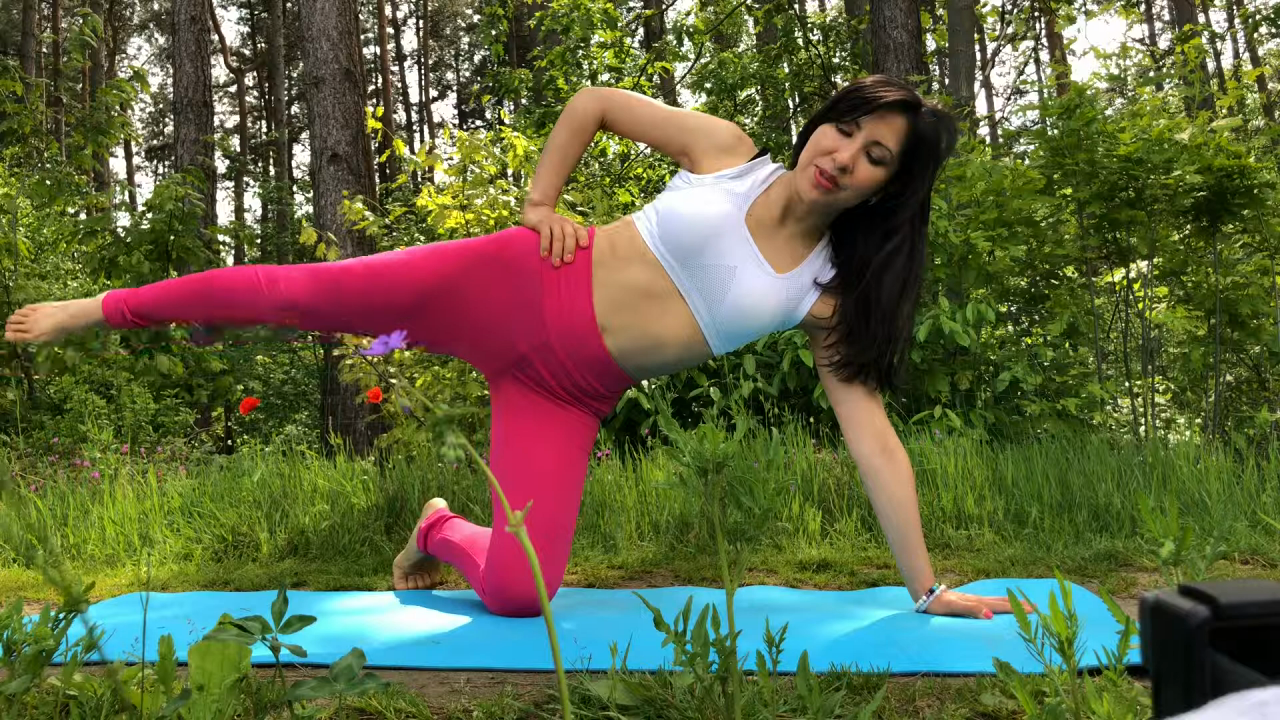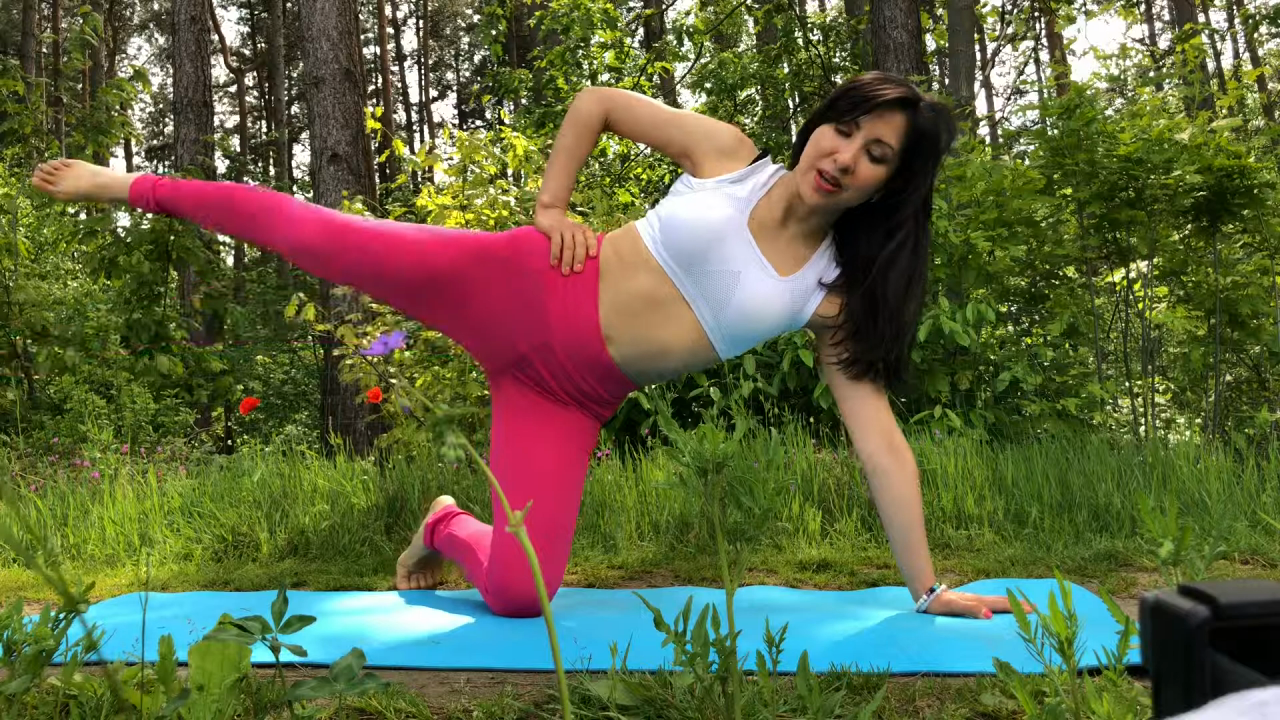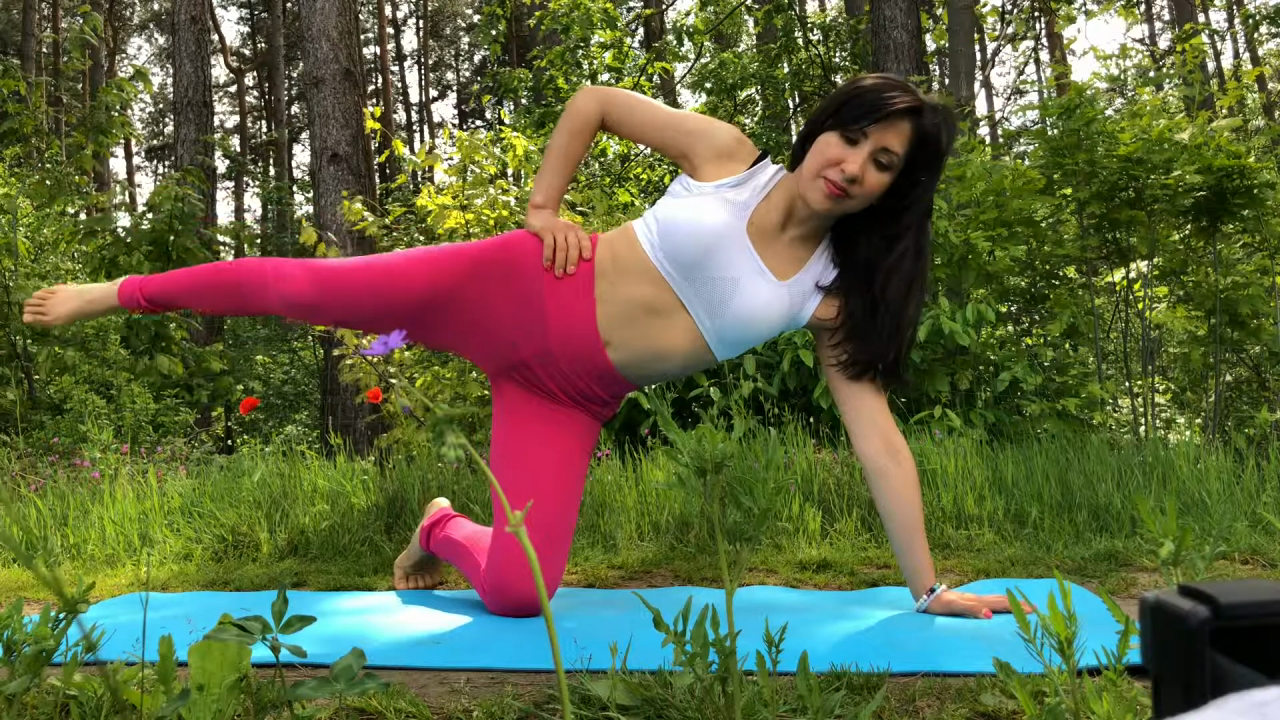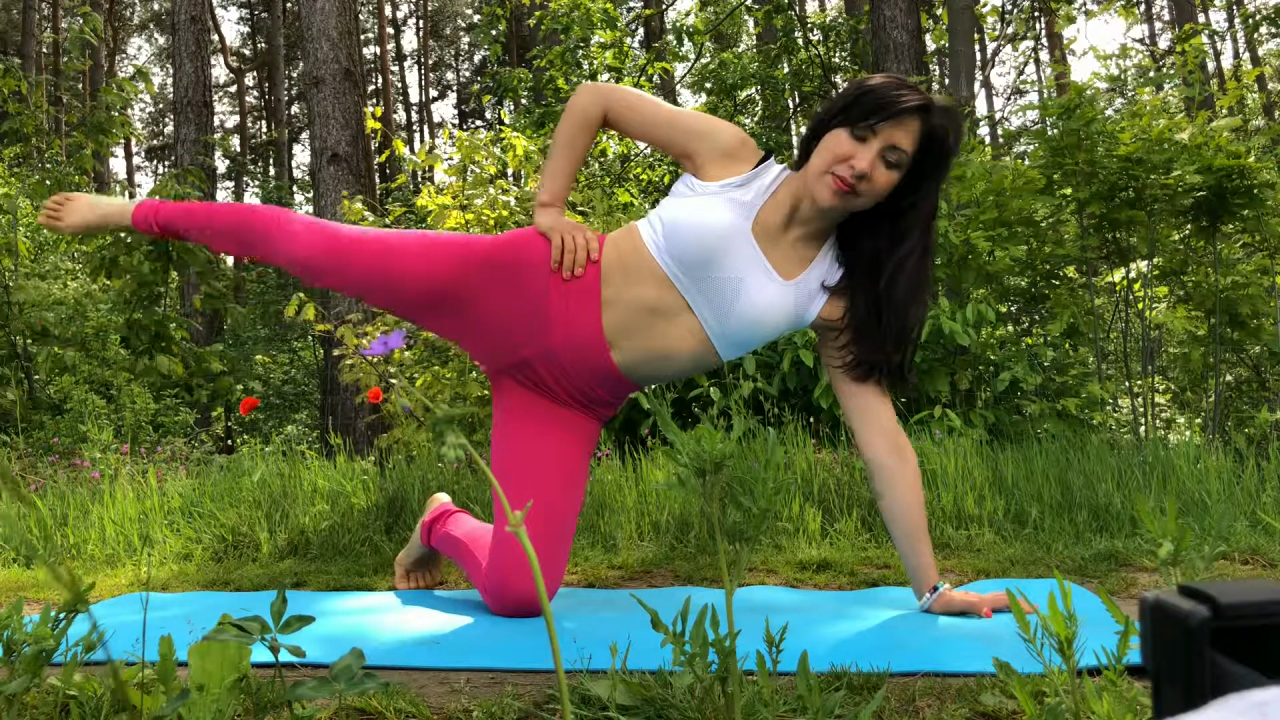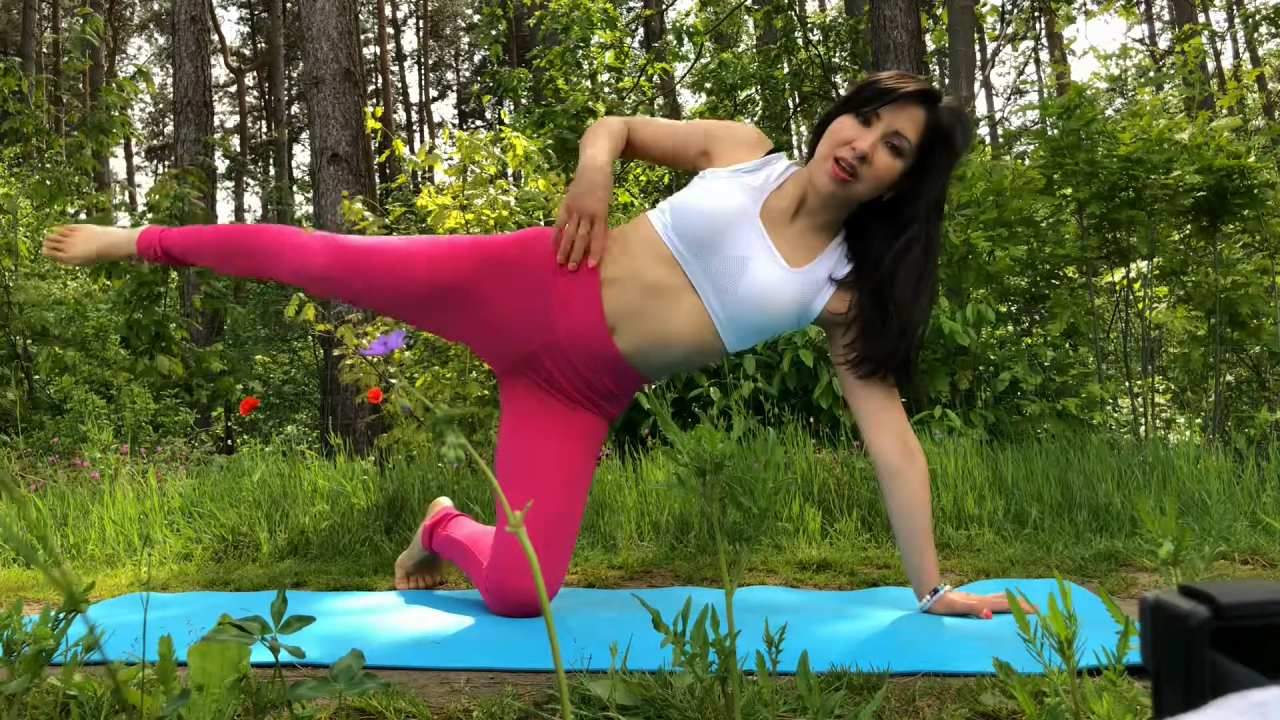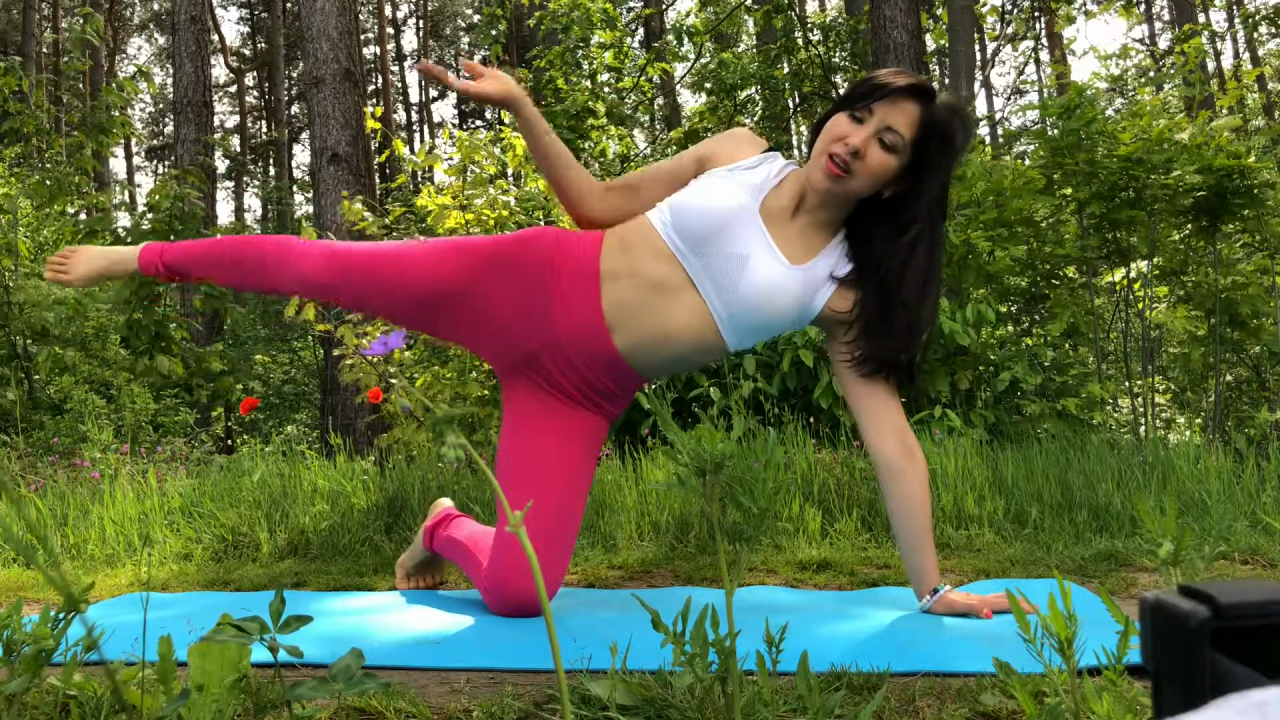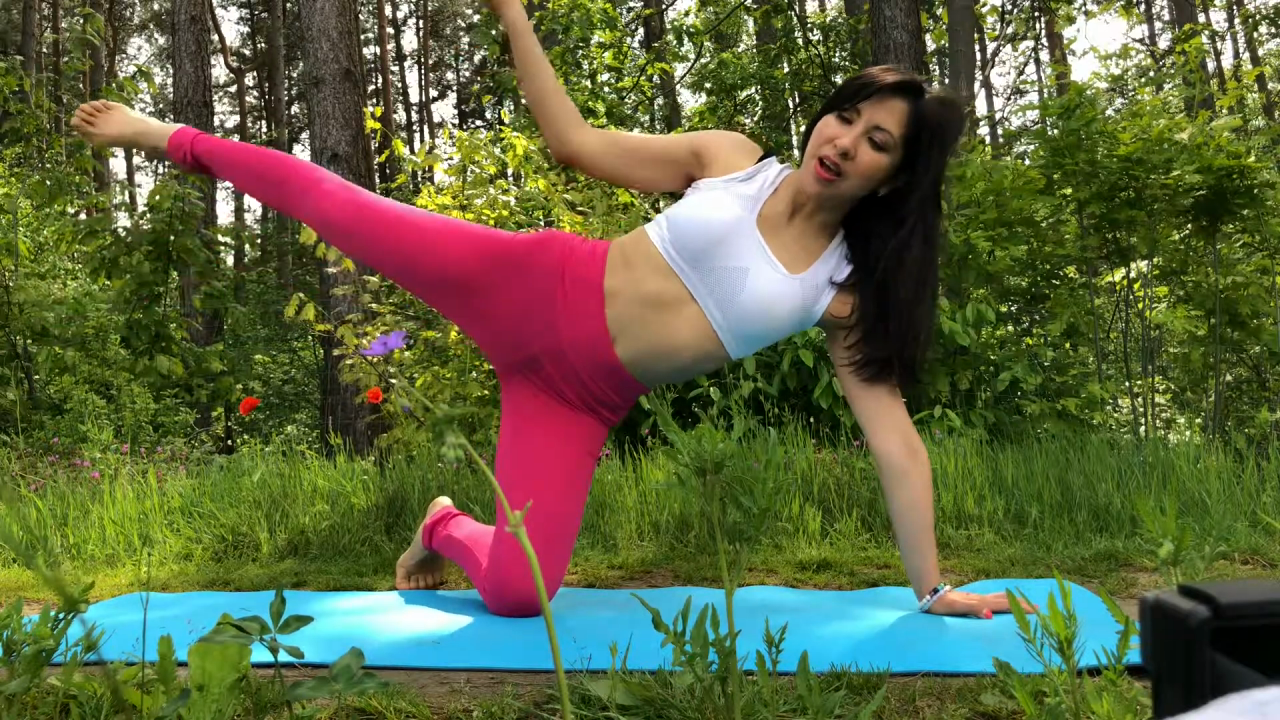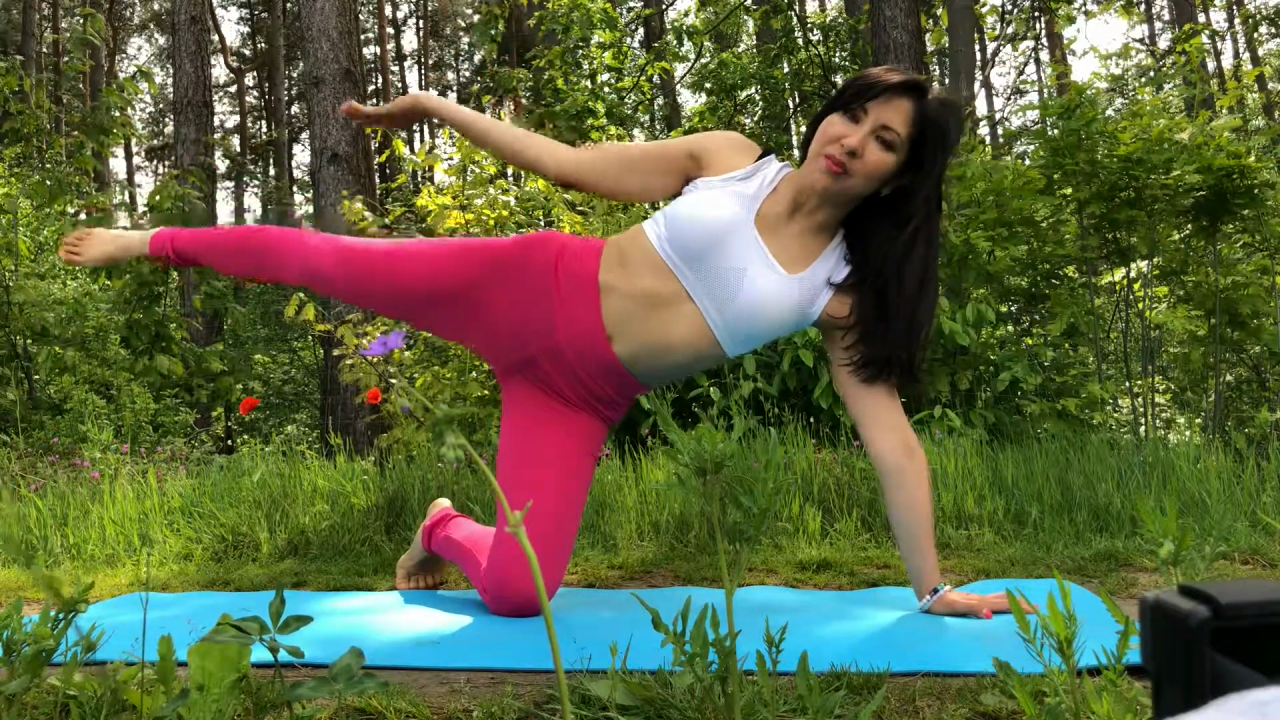
dt=0.4s
person 1, frame 1
left shoulder: (833, 296)
right shoulder: (726, 147)
left elbow: (874, 437)
right elbow: (593, 103)
left wrist: (926, 585)
right wrist: (540, 202)
left hip: (567, 394)
right hip: (518, 287)
left knee: (518, 594)
right knee: (300, 290)
left ankle: (445, 531)
right ankle: (97, 311)
person 1, frame 2
left shoulder: (838, 296)
right shoulder: (727, 152)
left elbow: (880, 437)
right elbow: (594, 102)
left wrist: (927, 586)
right wrist: (551, 206)
left hip: (568, 397)
right hip: (519, 288)
left knee: (519, 593)
right knee: (311, 234)
left ankle: (450, 528)
right ankle: (132, 185)
person 1, frame 3
left shoulder: (836, 298)
right shoulder: (725, 152)
left elbow: (879, 437)
right elbow: (593, 100)
left wrist: (928, 585)
right wrist: (542, 207)
left hip: (569, 398)
right hip: (519, 294)
left knee: (519, 593)
right knee: (309, 286)
left ankle: (445, 531)
right ankle: (116, 293)
person 1, frame 4
left shoulder: (838, 297)
right shoulder: (729, 153)
left elbow: (883, 437)
right elbow: (594, 96)
left wrist: (930, 585)
right wrist: (548, 205)
left hip: (568, 399)
right hip: (520, 292)
left knee: (517, 594)
right knee: (314, 247)
left ankle: (446, 528)
right ankle: (134, 213)
person 1, frame 5
left shoulder: (847, 291)
right shoulder: (742, 147)
left elbow: (892, 435)
right elbow: (617, 125)
left wrist: (933, 585)
right wrist: (590, 171)
left hip: (577, 394)
right hip: (526, 287)
left knee: (520, 592)
right knee: (322, 258)
left ankle: (447, 531)
right ankle: (138, 239)
person 1, frame 6
left shoulder: (847, 292)
right shoulder: (740, 153)
left elbow: (891, 436)
right elbow: (598, 205)
left wrist: (931, 586)
right wrist: (522, 109)
left hip: (580, 395)
right hip: (533, 287)
left knee: (521, 592)
right knee: (326, 266)
left ankle: (447, 532)
right ankle: (138, 258)
person 1, frame 7
left shoulder: (847, 293)
right shoulder: (729, 158)
left elbow: (893, 434)
right elbow: (577, 144)
left wrist: (931, 585)
left hip: (580, 397)
right hip: (534, 287)
left knee: (517, 593)
right knee: (339, 208)
left ankle: (450, 528)
right ankle: (174, 139)
person 1, frame 8
left shoulder: (846, 295)
right shoulder: (728, 158)
left elbow: (891, 436)
right elbow: (572, 163)
left wrist: (931, 585)
right wrist: (437, 106)
left hip: (581, 396)
right hip: (532, 291)
left knee: (518, 591)
right knee: (335, 259)
left ankle: (448, 531)
right ankle: (153, 242)
